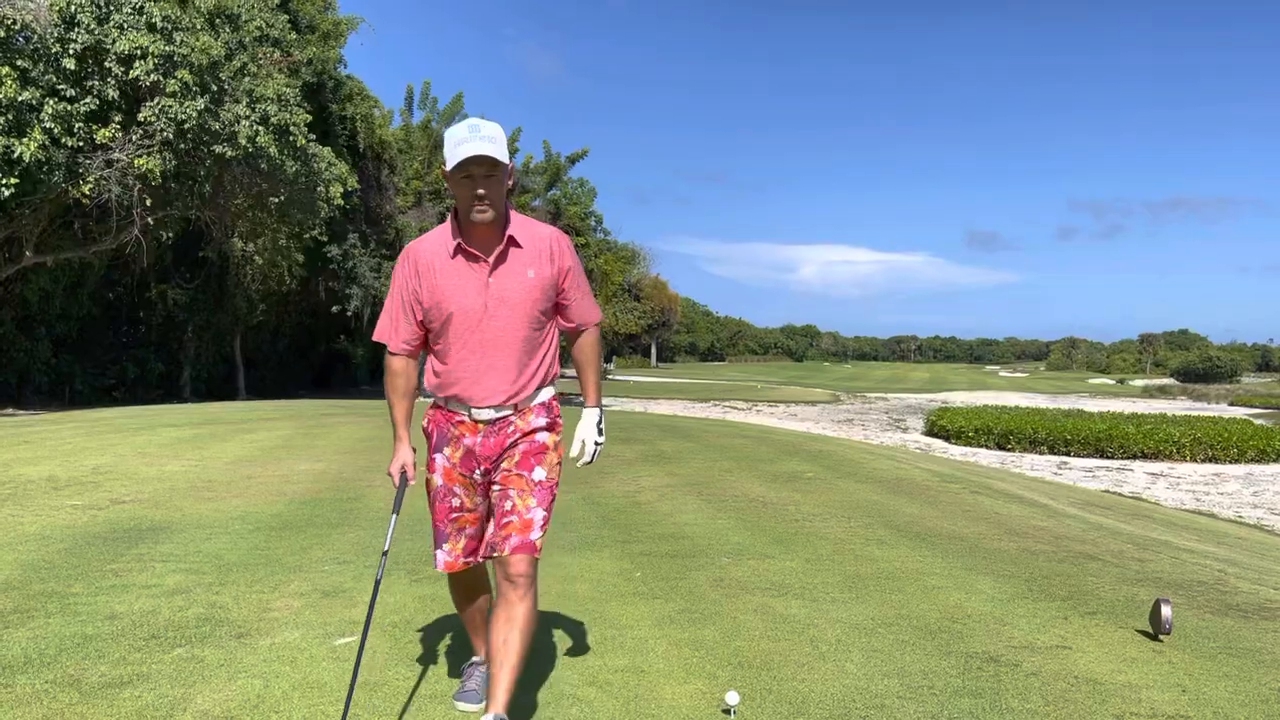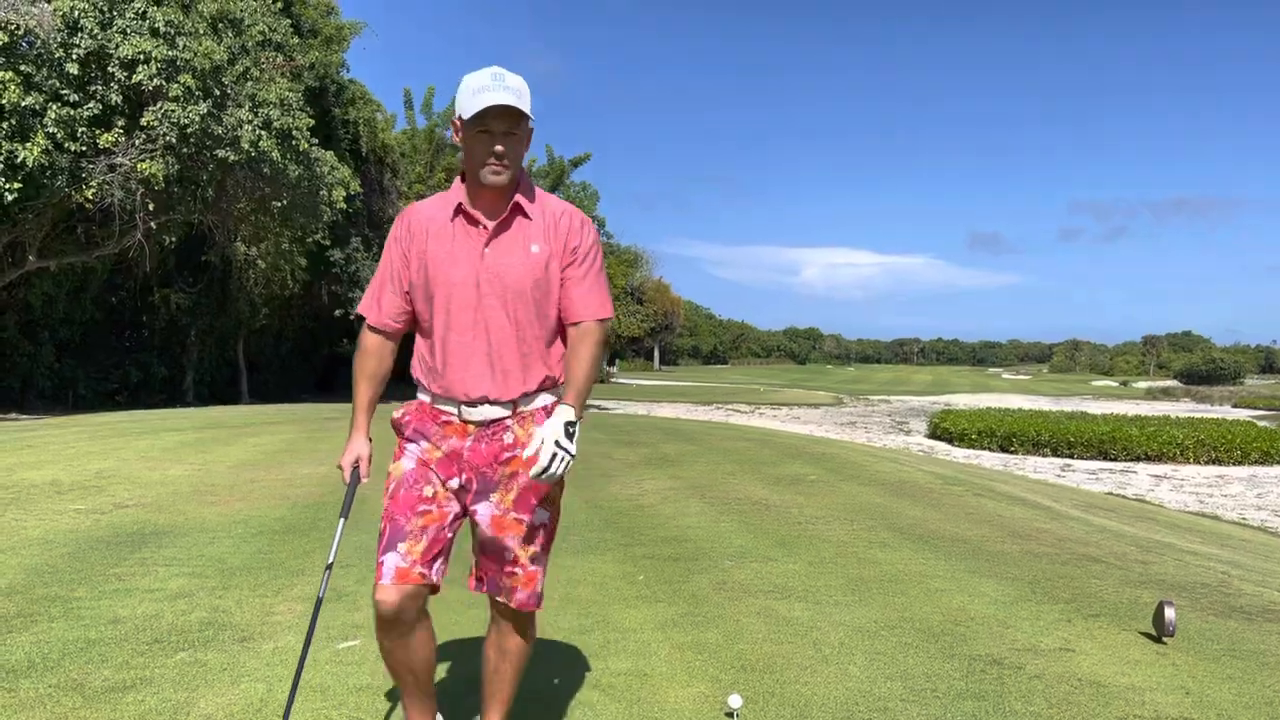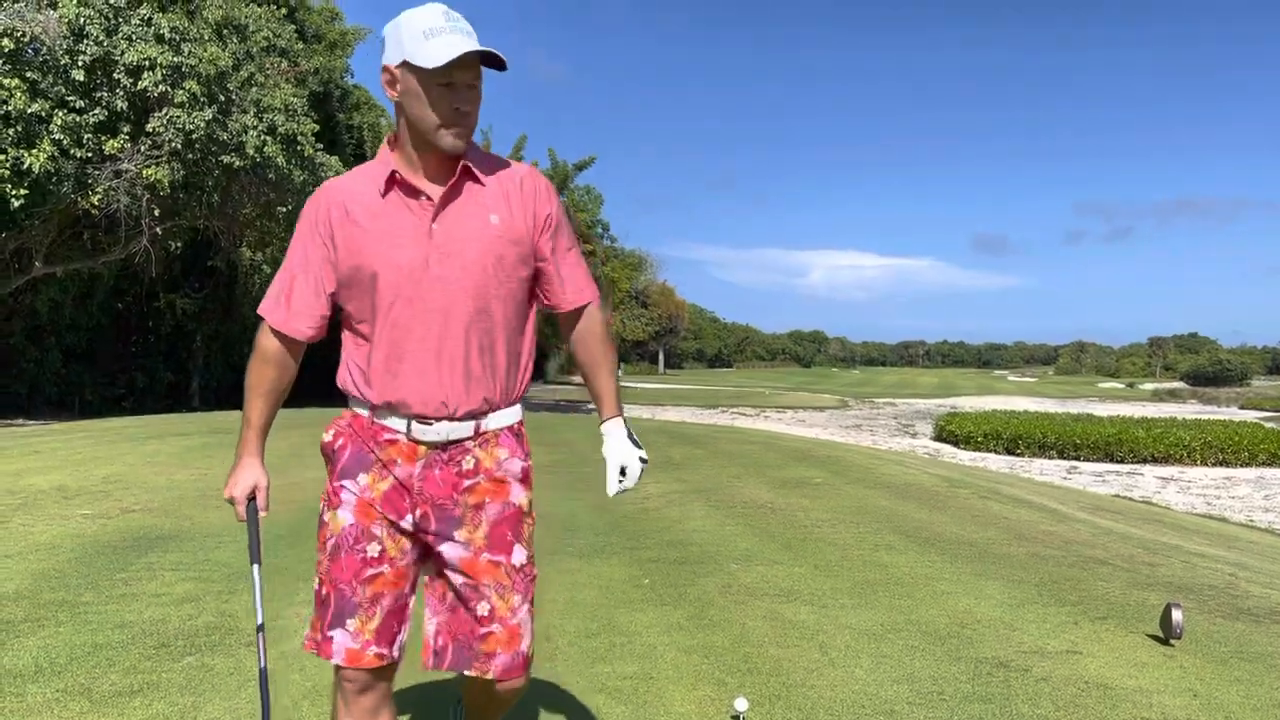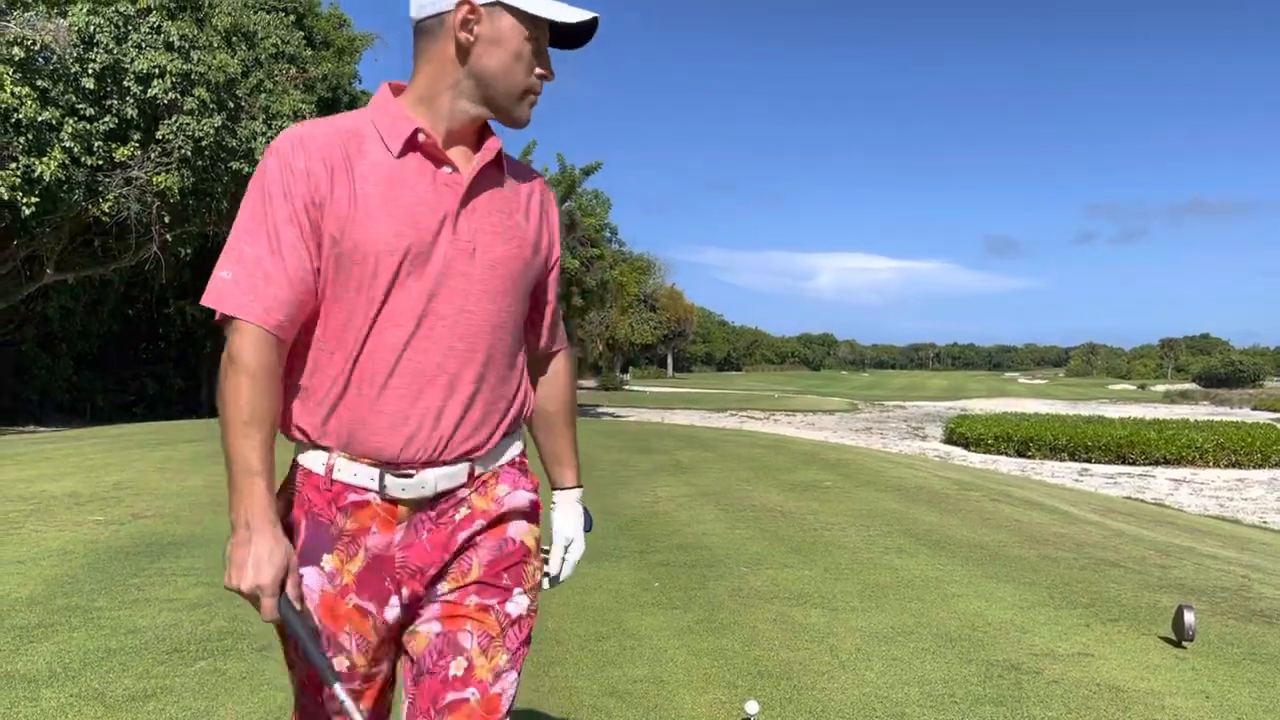
dt=0.5s
person 1, frame 1
left shoulder: (551, 246)
right shoulder: (419, 258)
left elbow: (584, 328)
right elbow: (401, 352)
left wrist: (592, 410)
right wrist: (401, 439)
left hip: (528, 425)
right hip: (454, 429)
left knee: (516, 564)
right knee: (463, 562)
right ankle: (483, 654)
person 1, frame 2
left shoulder: (568, 226)
right shoulder: (416, 224)
left elbow: (588, 327)
right elbow: (381, 331)
left wrist: (566, 414)
right wrist: (359, 429)
left hip: (525, 437)
right hip: (434, 430)
left knee: (513, 601)
right knee: (396, 596)
person 1, frame 3
left shoulder: (526, 193)
right shoulder: (336, 204)
left elbow: (581, 311)
right elbow: (283, 333)
left wrist: (612, 423)
right wrist: (249, 453)
left hip: (487, 462)
right hip: (374, 457)
person 1, frame 4
left shoulder: (530, 200)
right shoulder: (312, 156)
right elbow: (252, 340)
left wrist: (566, 491)
right wrist: (253, 520)
left hip: (484, 514)
right hip: (343, 516)
